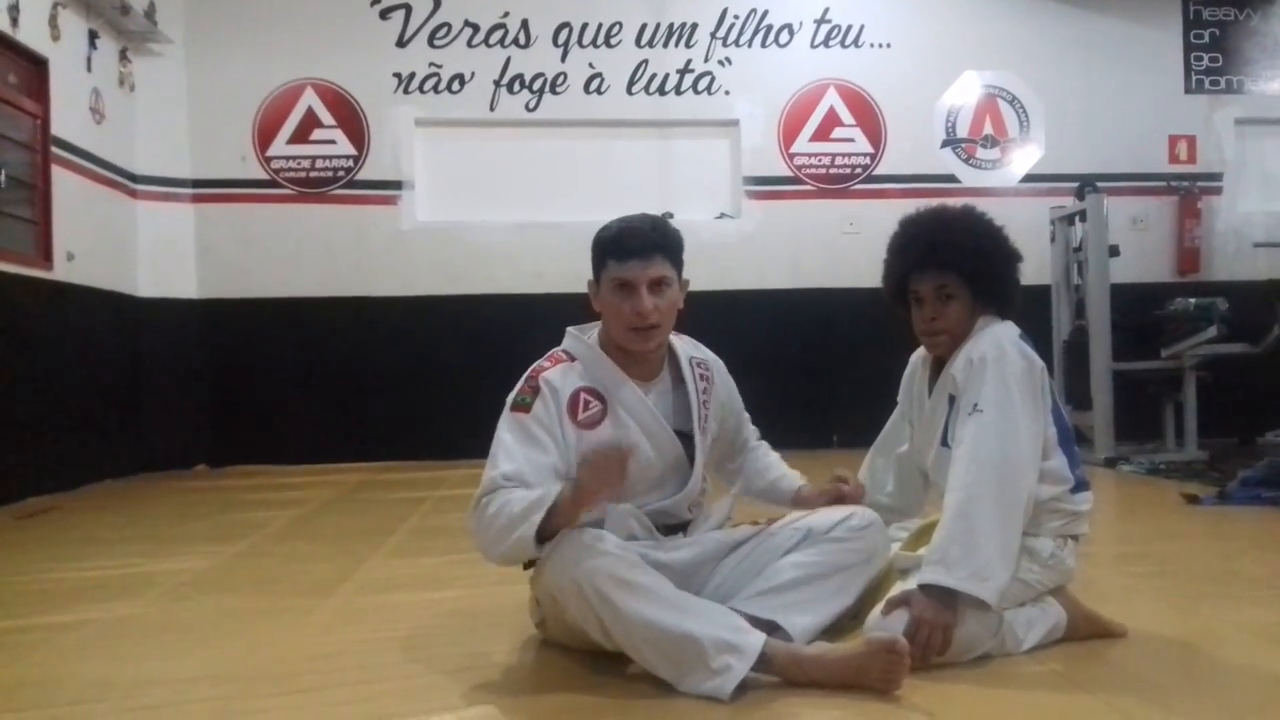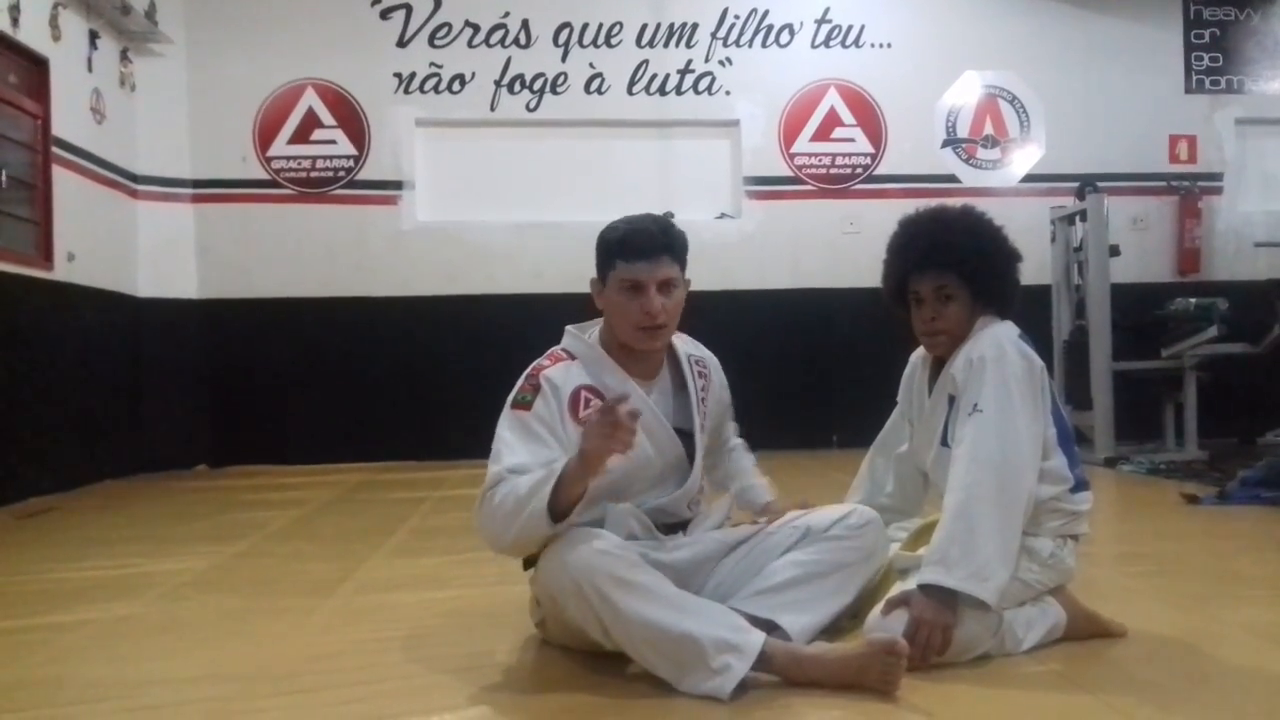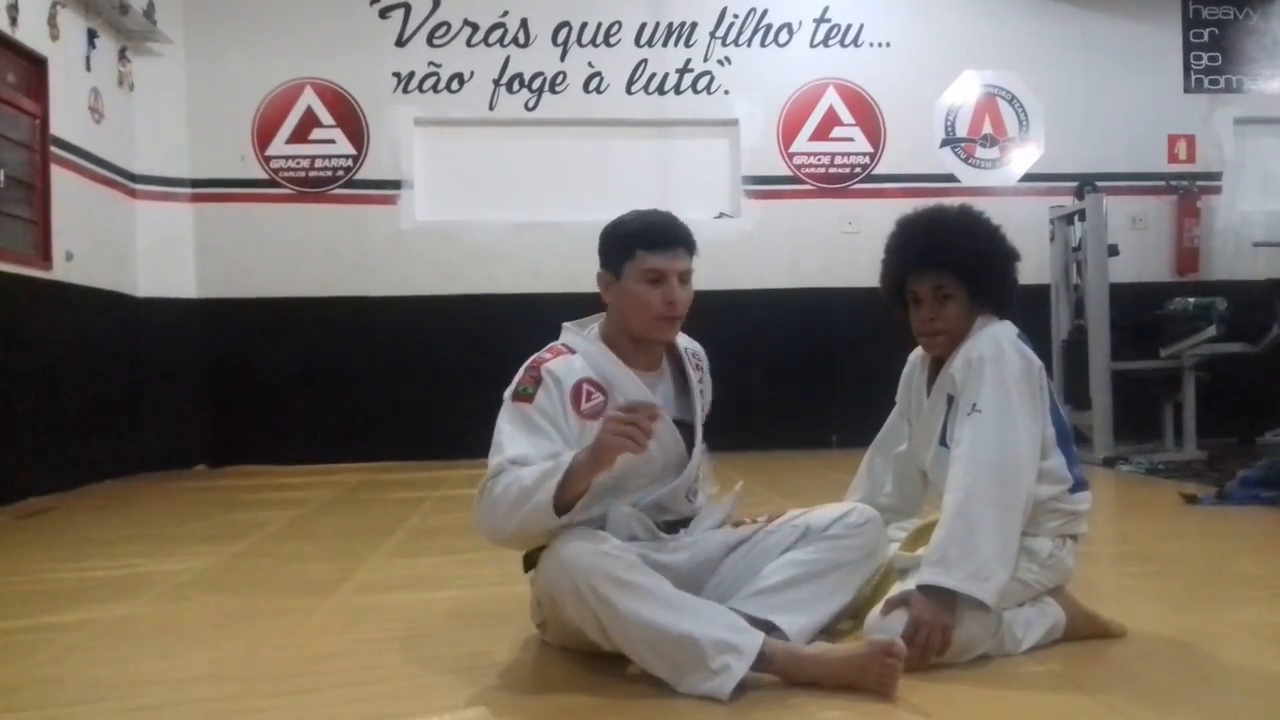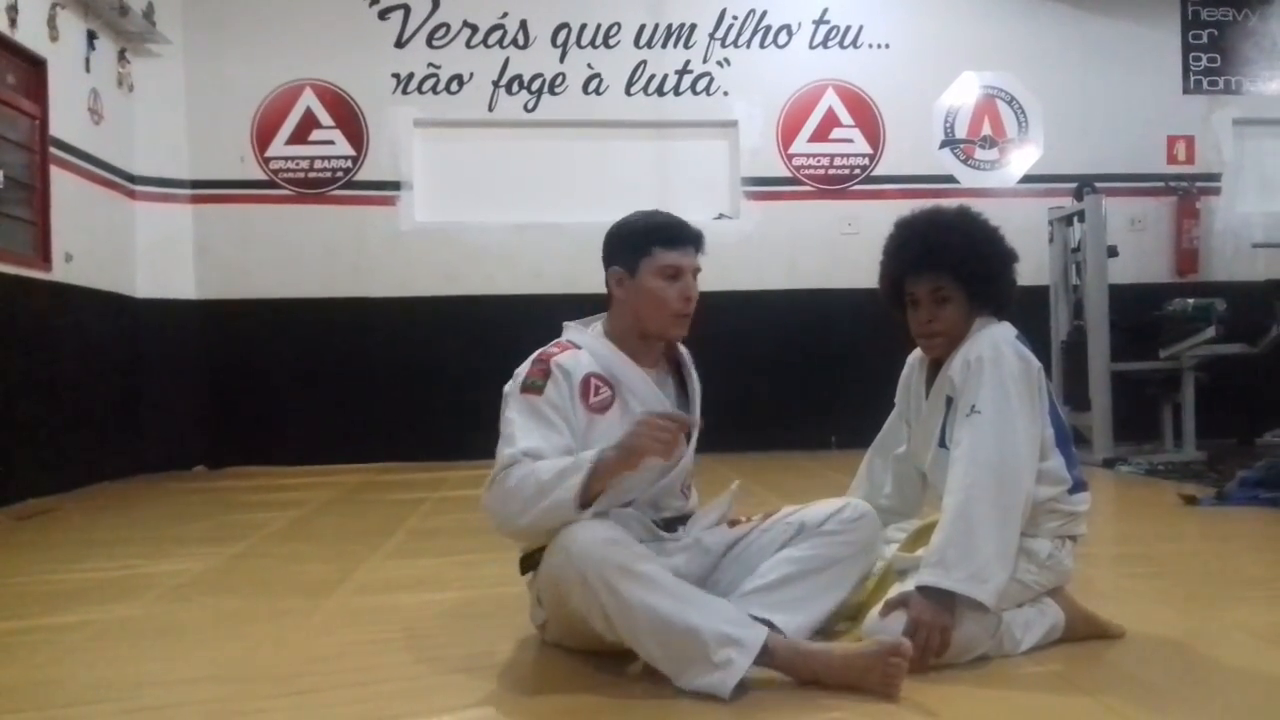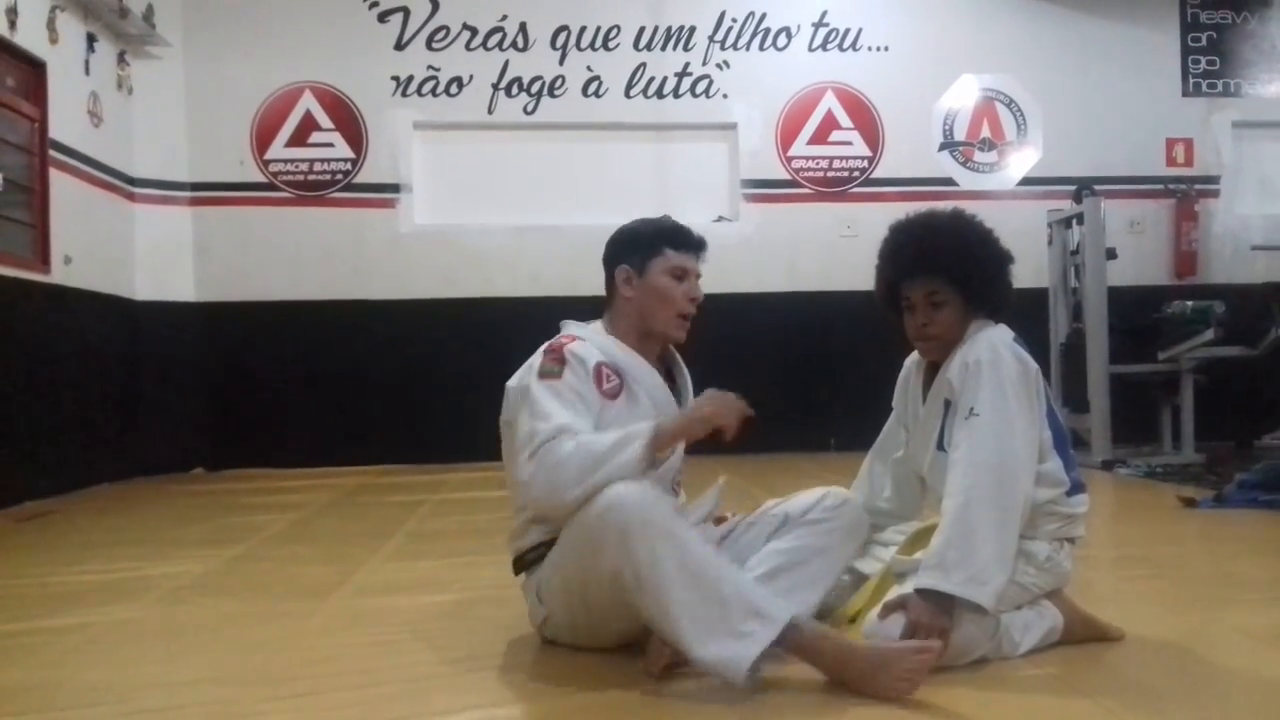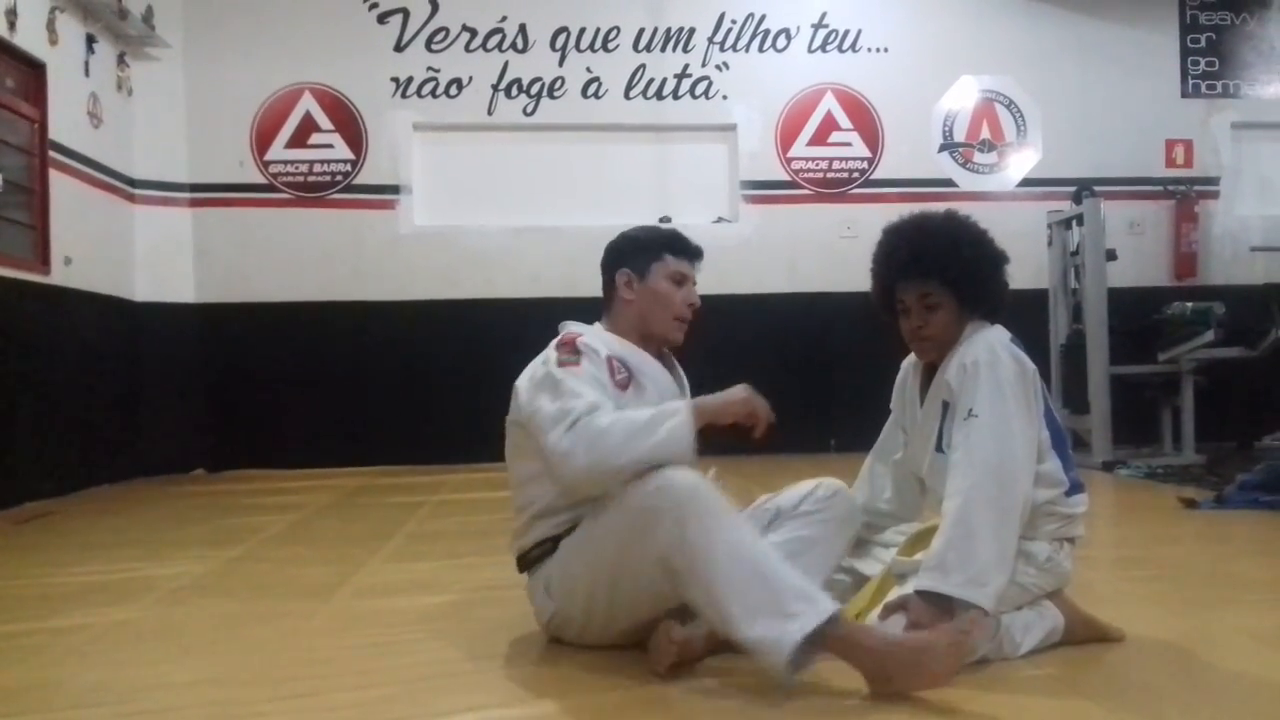
dt=0.1s
person 1, frame 1
left shoulder: (702, 367)
right shoulder: (551, 385)
left elbow: (740, 447)
right elbow: (493, 525)
left wrist: (801, 492)
right wrist: (574, 497)
left hip: (694, 560)
right hip: (600, 573)
left knee: (859, 529)
right knee: (574, 563)
left ankle: (723, 634)
right ankle: (792, 659)
person 1, frame 2
left shoulder: (698, 365)
right shoulder: (552, 383)
right elbow: (499, 520)
left wrist: (769, 504)
right wrist: (582, 467)
left hip: (693, 558)
right hip: (599, 570)
left knee: (858, 528)
right knee: (574, 563)
left ankle: (724, 634)
right ankle: (790, 658)
person 1, frame 3
left shoulder: (690, 360)
right shoulder: (551, 377)
right elbow: (500, 510)
left wrist: (714, 521)
right wrist: (588, 462)
left hip: (691, 559)
right hip: (588, 586)
left knee: (857, 527)
right knee: (576, 564)
left ankle: (718, 633)
right ankle: (795, 660)
person 1, frame 4
left shoulder: (679, 362)
right shoulder: (557, 371)
right elbow: (510, 502)
right wrist: (613, 460)
left hip: (686, 558)
right hip: (585, 576)
left knee: (852, 521)
right knee: (582, 551)
left ankle: (692, 637)
right ankle: (799, 657)
person 1, frame 5
left shoulder: (666, 366)
right shoulder: (563, 361)
right elbow: (549, 480)
right wrist: (667, 429)
left hip: (668, 564)
right hip: (575, 584)
left knee: (834, 508)
right knee: (625, 509)
left ankle: (690, 631)
right ankle: (826, 651)
person 1, frame 6
left shoulder: (659, 367)
right shoulder: (572, 356)
right elbow: (582, 453)
right wrist: (706, 410)
left hip: (668, 569)
right hip: (576, 584)
left knee: (825, 499)
right knee: (676, 493)
left ankle: (703, 622)
right ankle: (862, 649)
person 2, frame 1
left shoulder: (998, 357)
right shoulder: (924, 365)
left elbow: (988, 482)
right elbow: (894, 465)
left wrist: (945, 586)
left hip: (1033, 538)
right hip: (980, 531)
left knee: (896, 631)
left ankle: (1057, 614)
right ankle: (1032, 605)
person 2, frame 2
left shoulder: (998, 357)
right shoulder: (923, 364)
left elbow: (988, 483)
right elbow: (894, 465)
left wrist: (944, 586)
left hip: (1032, 538)
right hip: (980, 532)
left knee: (895, 632)
left ankle: (1055, 614)
right ankle: (1031, 604)
person 2, frame 3
left shoulder: (997, 357)
right shoulder: (922, 364)
left elbow: (988, 484)
right elbow: (892, 466)
left wrist: (945, 588)
left hip: (1030, 538)
right hip: (975, 533)
left knee: (895, 632)
left ankle: (1055, 614)
right ankle: (1025, 603)
person 2, frame 4
left shoulder: (996, 358)
right shoulder: (920, 365)
left elbow: (987, 485)
right elbow: (892, 468)
left wrist: (944, 588)
left hip: (1029, 540)
right hip: (974, 534)
left knee: (894, 633)
left ankle: (1054, 615)
right ankle: (1028, 605)
person 2, frame 5
left shoulder: (993, 361)
right shoulder: (917, 370)
left elbow: (986, 489)
right elbow: (891, 471)
left wrist: (941, 591)
left hip: (1028, 542)
right hip: (969, 535)
left knee: (894, 635)
left ankle: (1053, 618)
right ankle: (1027, 610)
person 2, frame 6
left shoulder: (990, 362)
right shoulder: (915, 371)
left elbow: (986, 491)
right elbow: (891, 473)
left wrist: (941, 591)
left hip: (1027, 542)
right hip: (968, 534)
left knee: (896, 634)
left ankle: (1051, 618)
right ankle: (1024, 608)
